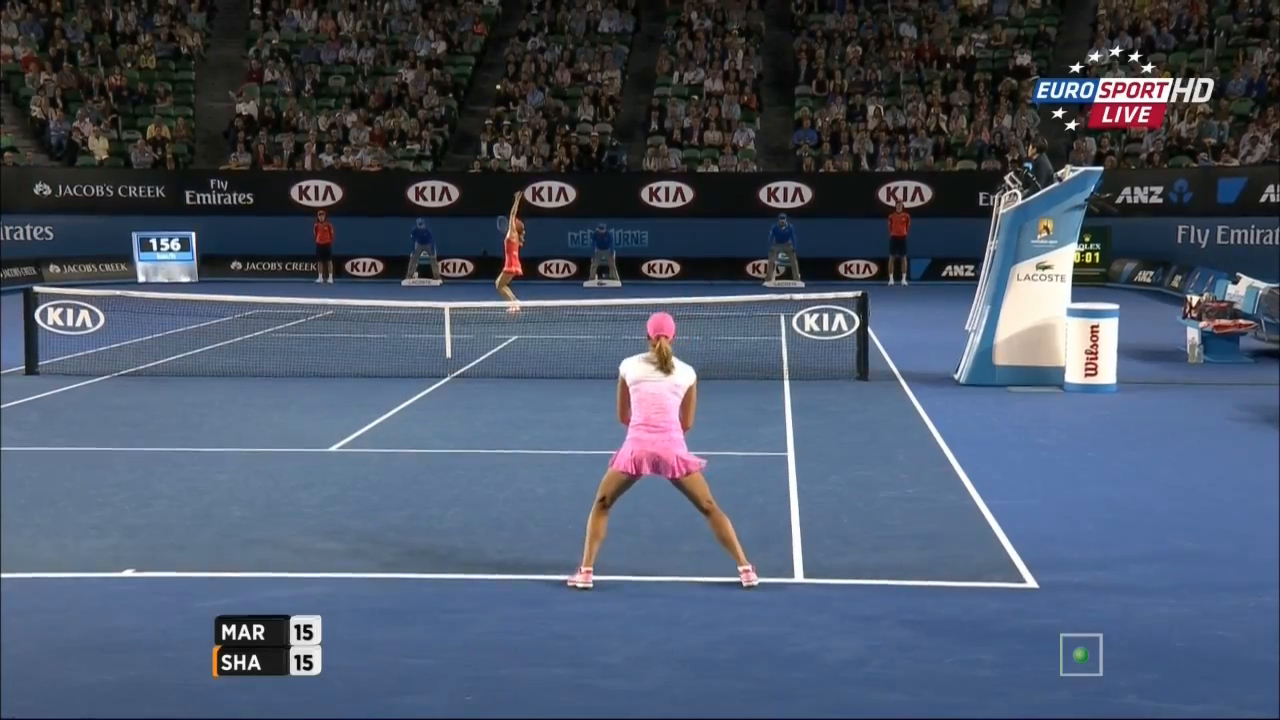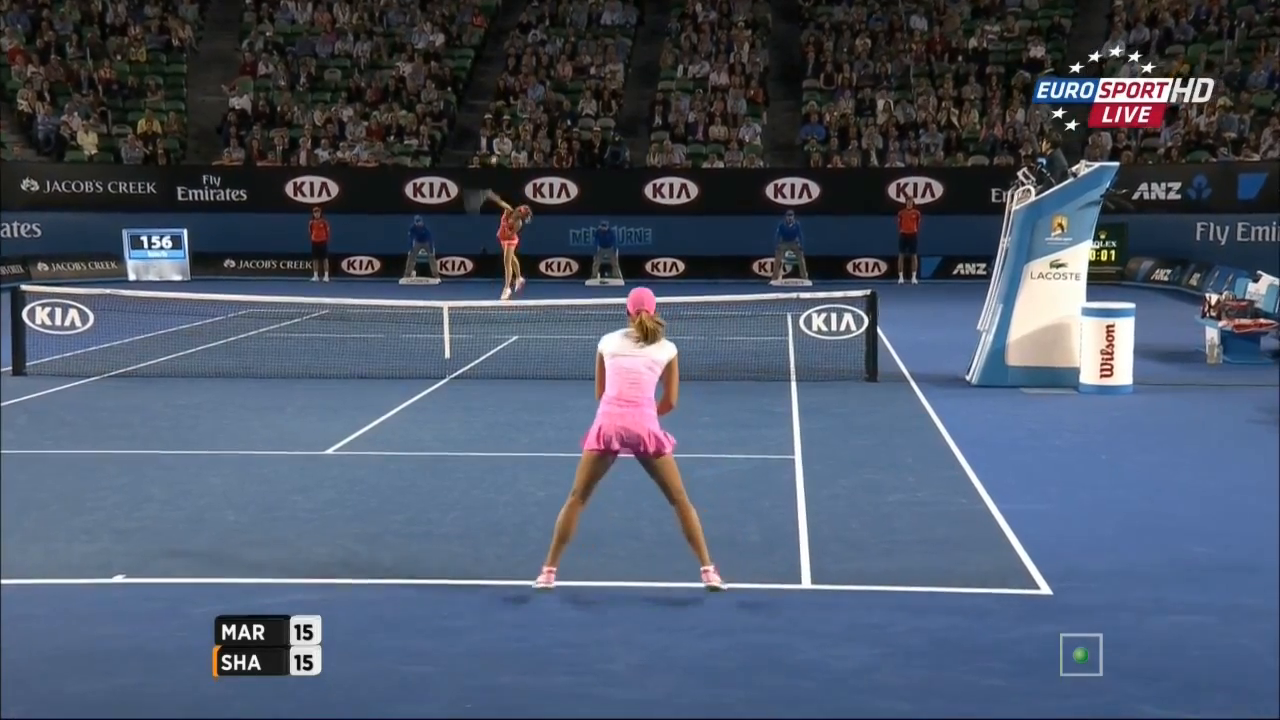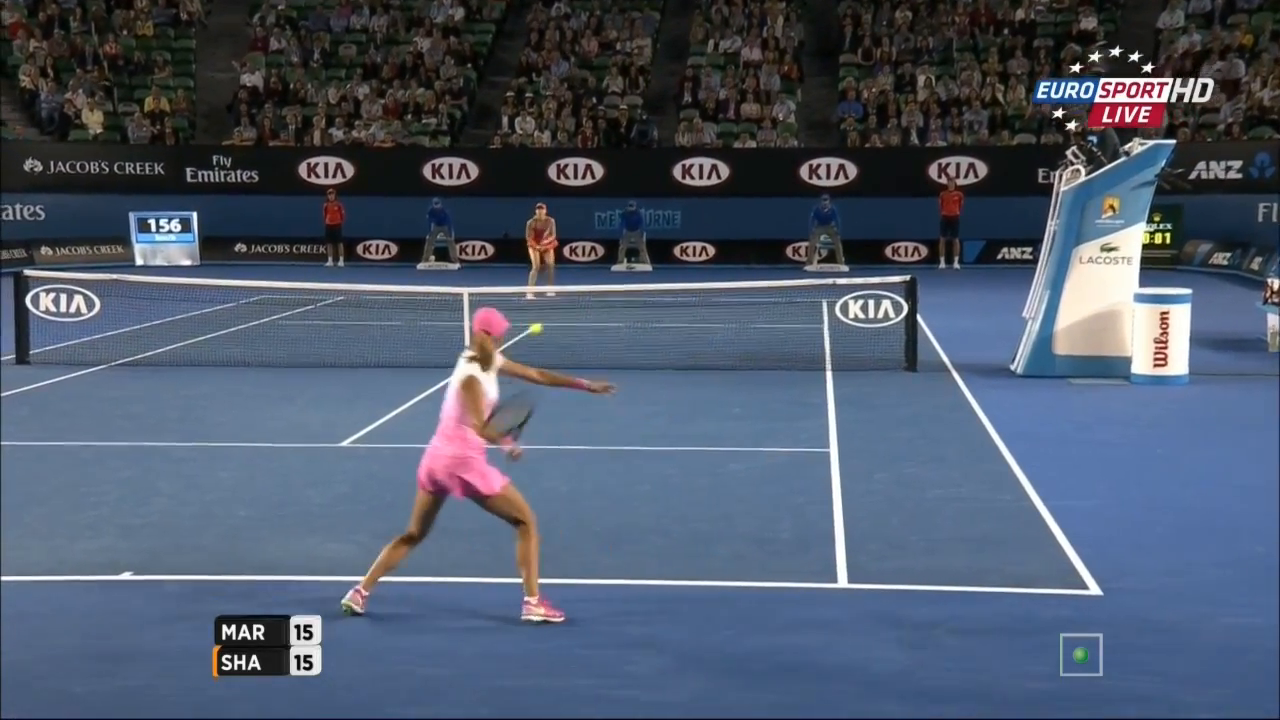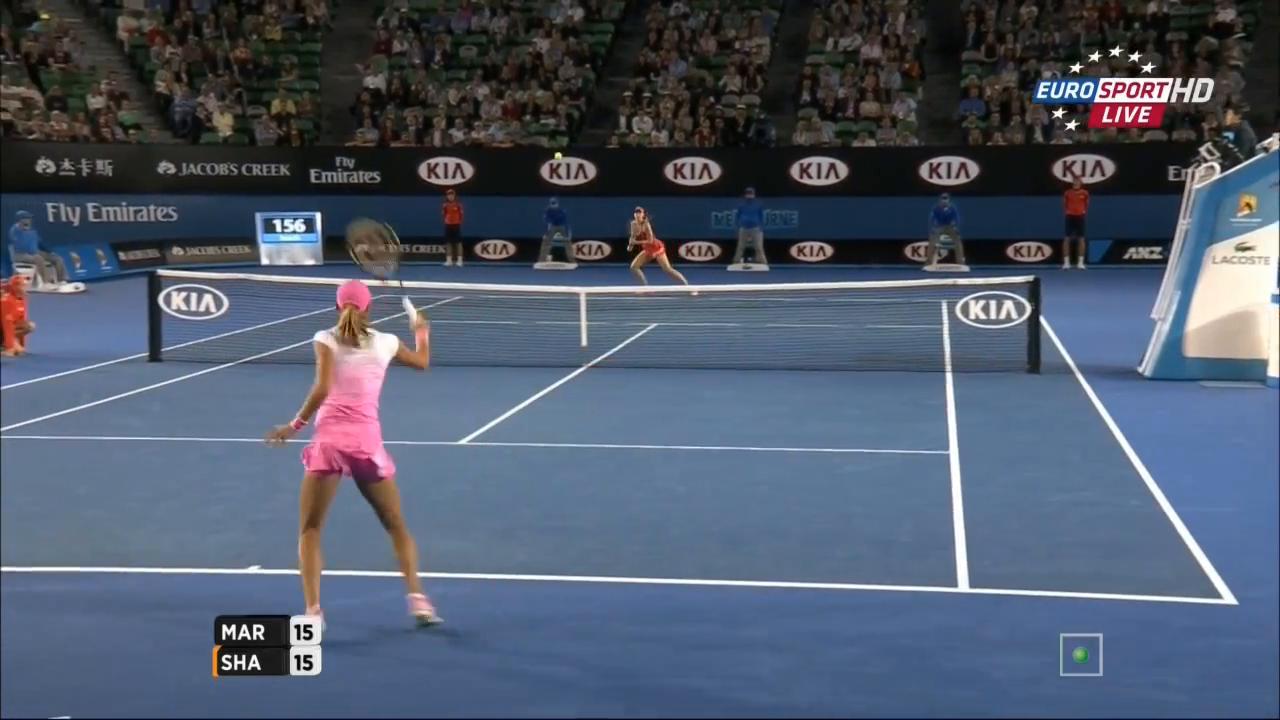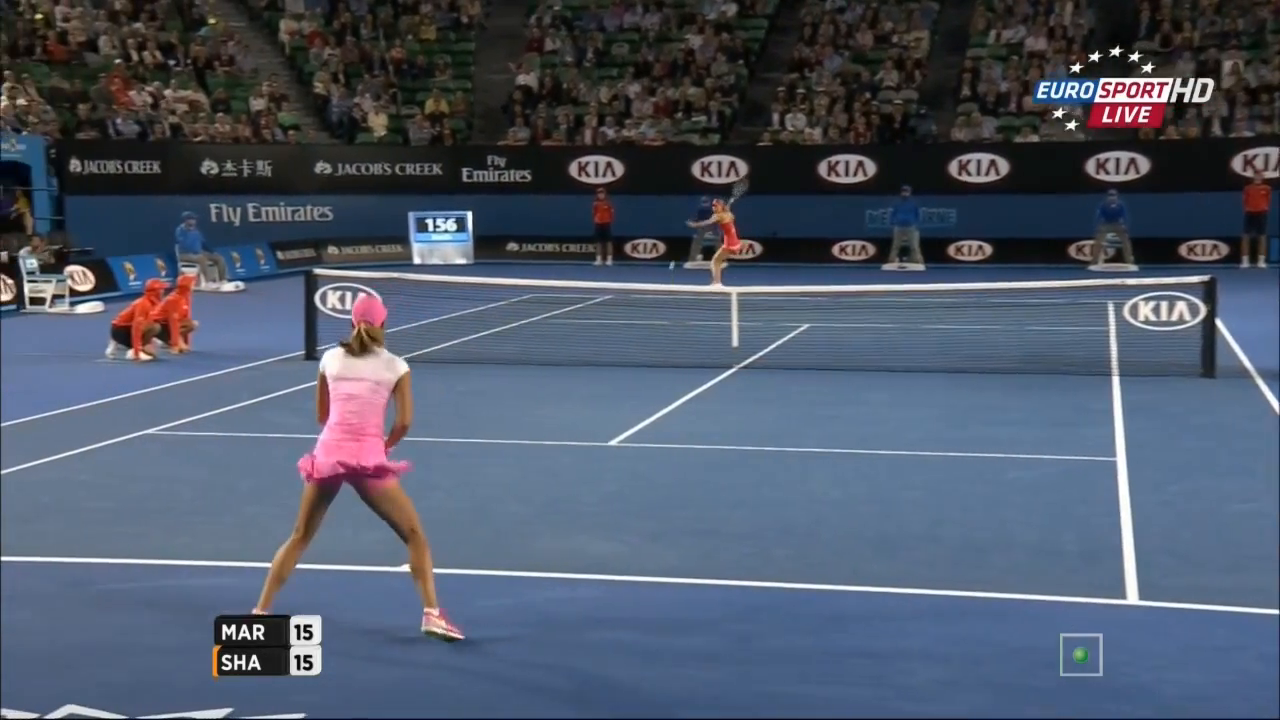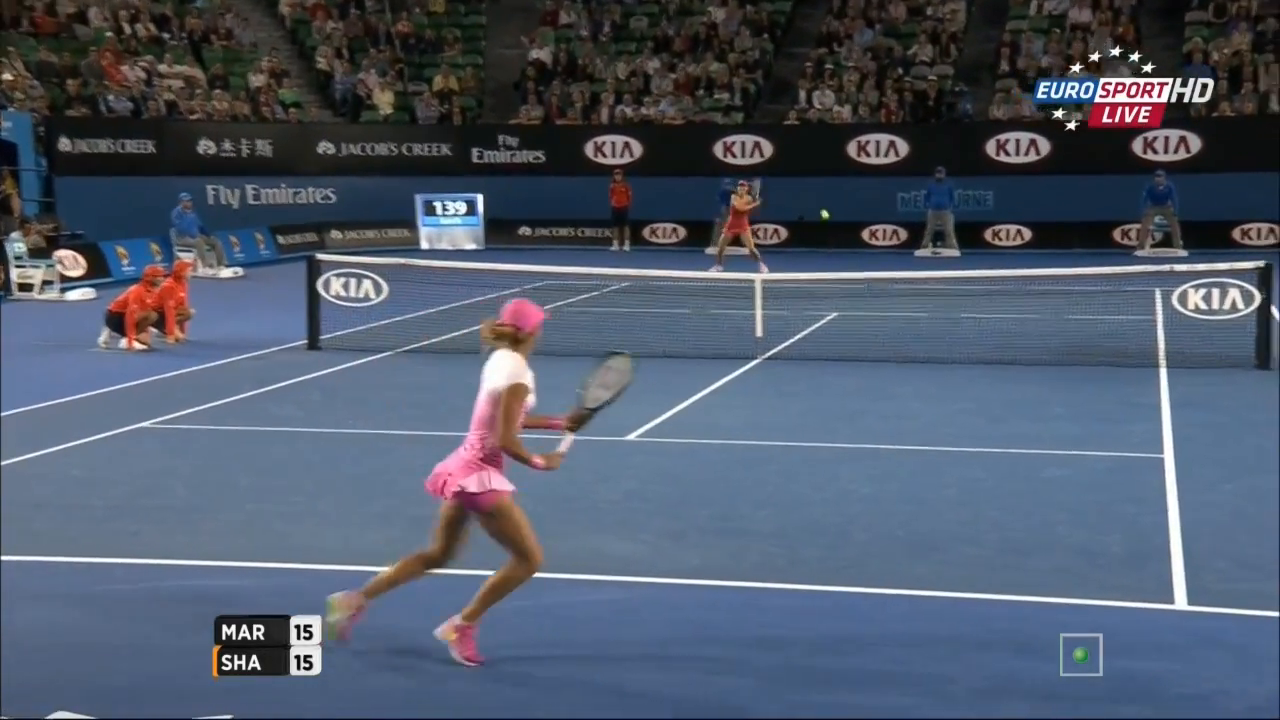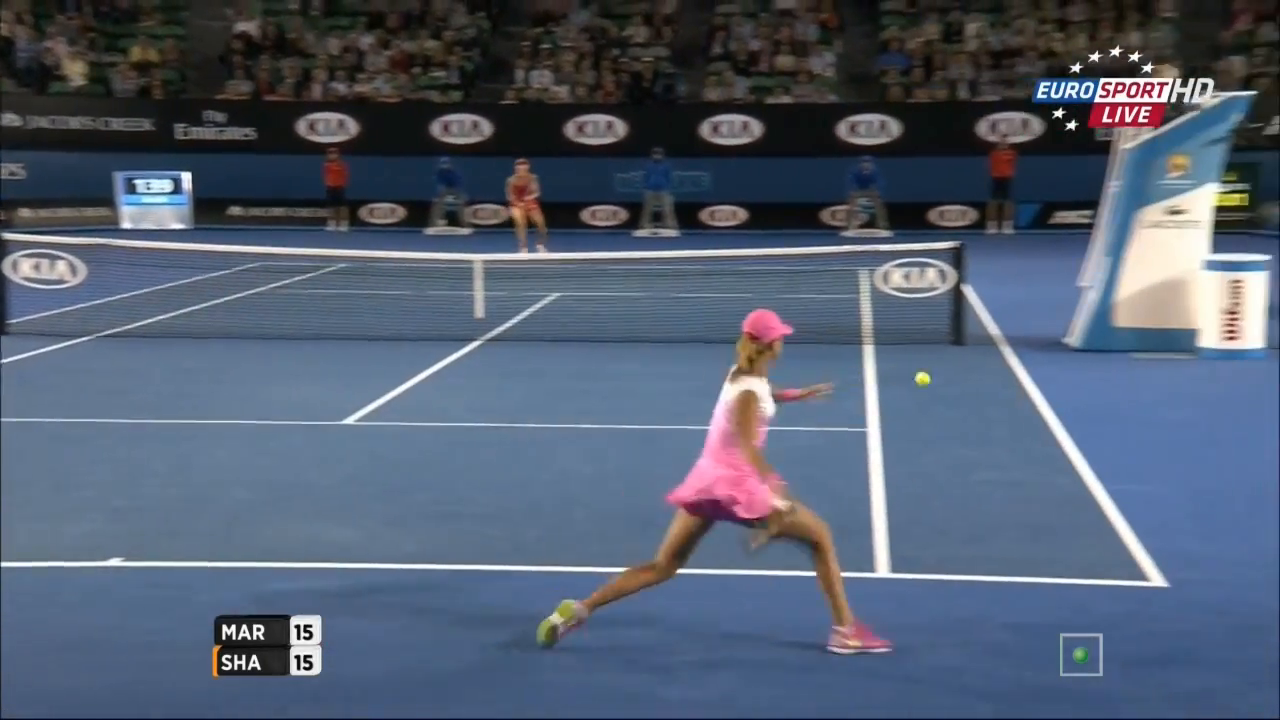
dt=0.7s
person 1, frame 1
left shoulder: (628, 366)
right shoulder: (687, 372)
right elbow: (687, 422)
left hip: (636, 446)
right hip: (672, 447)
left knee: (601, 505)
right knee: (710, 508)
left ankle: (585, 571)
right ankle: (745, 570)
person 1, frame 2
left shoulder: (607, 342)
right shoulder: (668, 349)
right elbow: (670, 401)
left hip: (607, 423)
right hip: (644, 426)
left knee: (577, 499)
right knee: (679, 500)
left ankle: (549, 572)
right ankle: (707, 570)
person 1, frame 3
left shoulder: (488, 360)
right shoulder: (472, 374)
left elbow: (536, 375)
right elbow: (474, 424)
left wrist: (585, 385)
right wrist: (505, 444)
left hip: (435, 460)
right hip: (464, 464)
left knee: (412, 536)
right knee: (526, 524)
left ankle: (360, 593)
right ankle: (533, 602)
person 1, frame 4
left shoulder: (325, 341)
right shoulder: (387, 343)
left elbow: (322, 391)
right elbow: (421, 362)
left wrist: (294, 425)
right wrist: (422, 333)
left hip: (328, 442)
right hip: (367, 444)
left knee: (310, 530)
right knee: (396, 527)
left ankle: (313, 610)
right ankle: (418, 598)
person 1, frame 5
left shoulder: (331, 358)
right shoulder: (396, 367)
left elbow: (322, 416)
right elbow: (404, 423)
left hip: (328, 453)
right hip: (368, 458)
left knee: (300, 537)
right knee: (414, 536)
left ankle: (262, 611)
right ankle: (432, 614)
person 1, frame 6
left shoulder: (499, 359)
right shoulder: (520, 376)
right elbow: (504, 440)
left wrist: (558, 423)
right wrist: (538, 461)
left hip: (464, 469)
right hip: (480, 473)
left knee: (439, 554)
right knee: (529, 559)
left ankle: (351, 602)
right ankle: (461, 627)
person 1, frame 7
left shoulder: (744, 376)
right shoulder: (749, 389)
right elbow: (748, 449)
left wrist: (794, 394)
right wrist: (778, 493)
left hip: (707, 485)
right hip: (736, 486)
left knee: (661, 567)
right knee: (821, 538)
left ankle: (577, 609)
right ankle: (847, 631)
